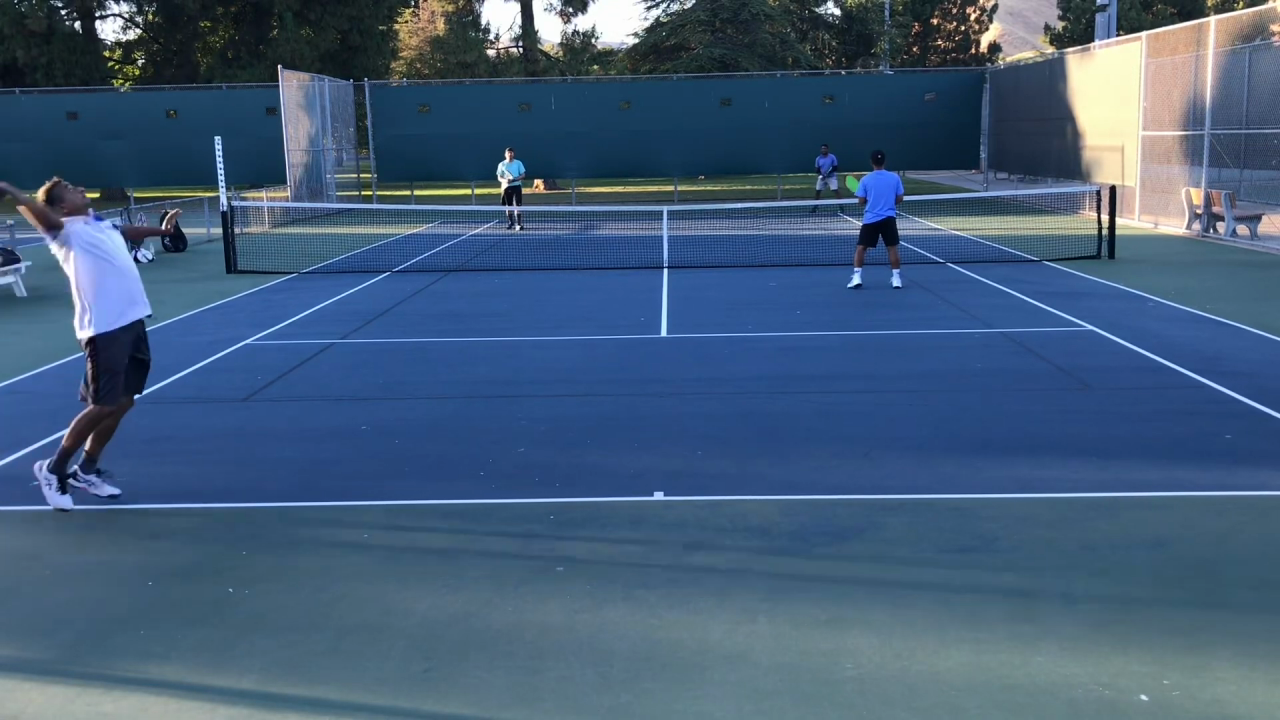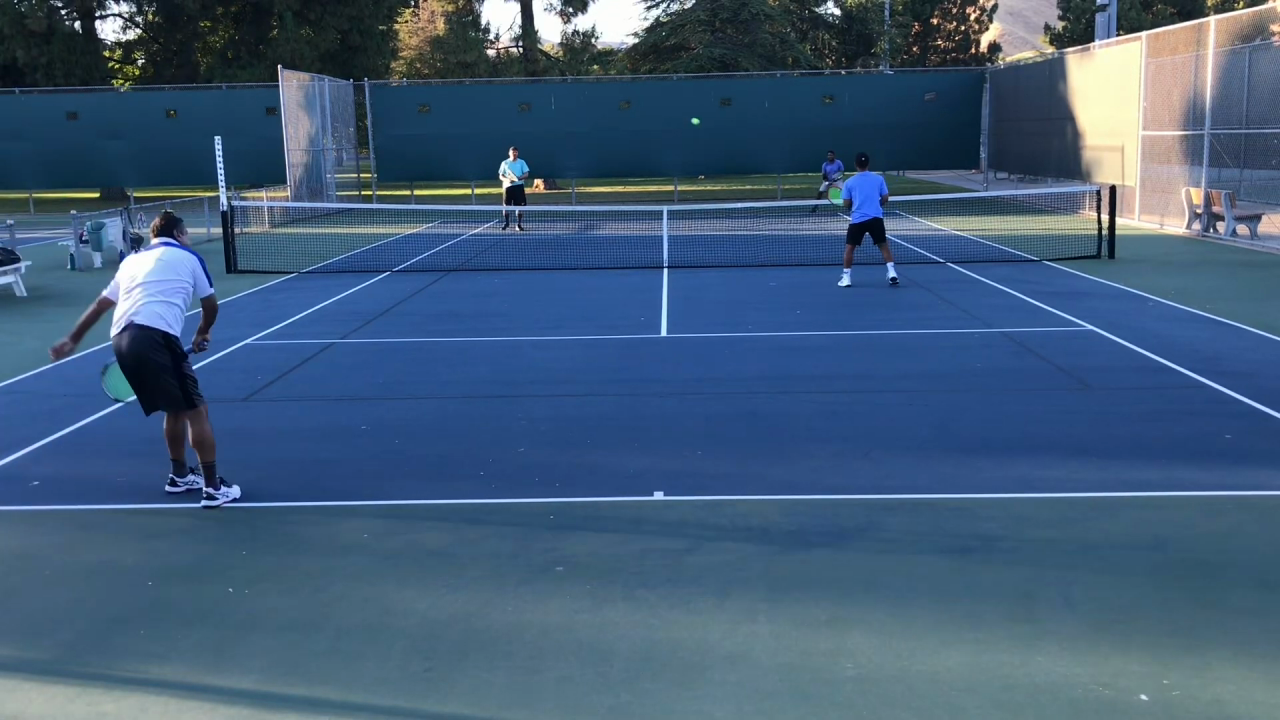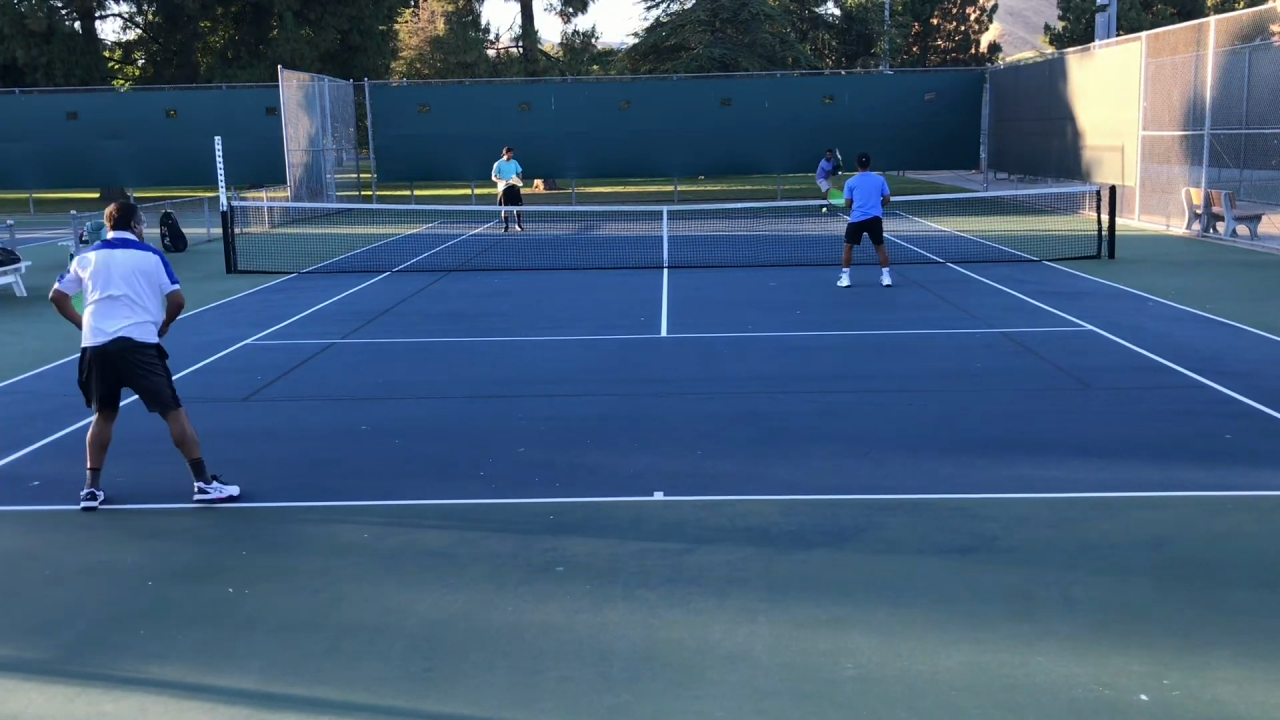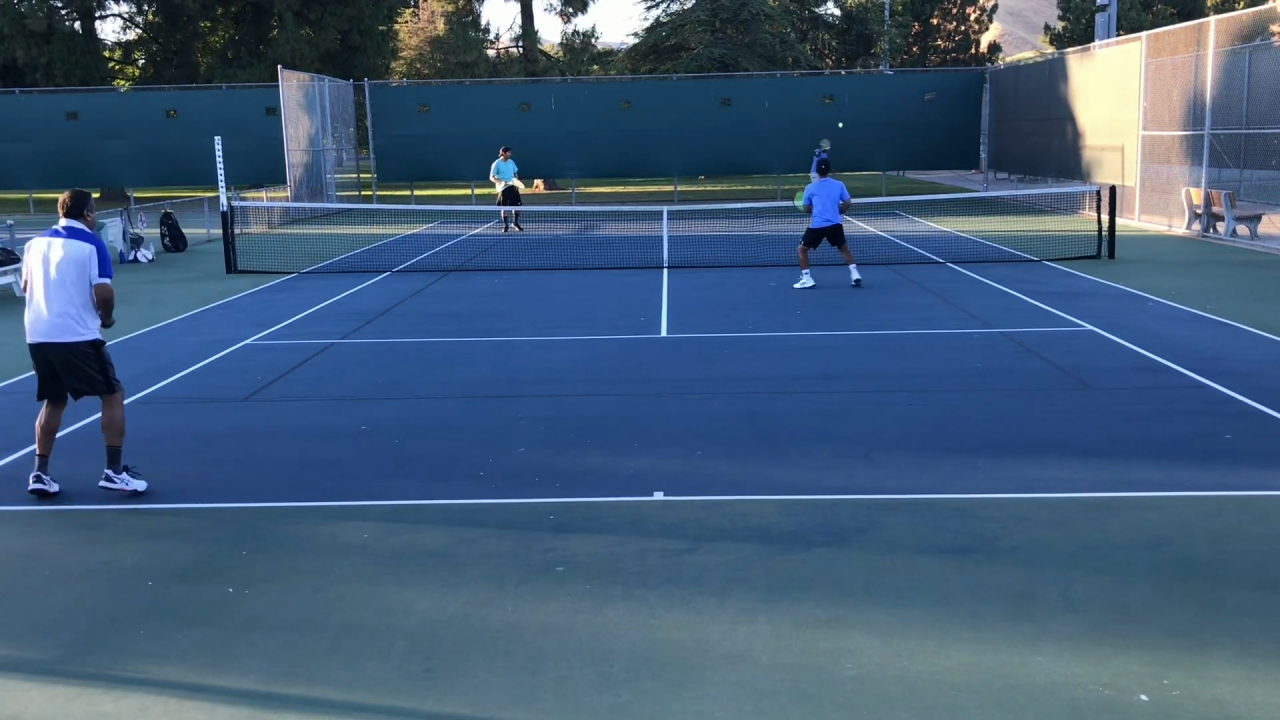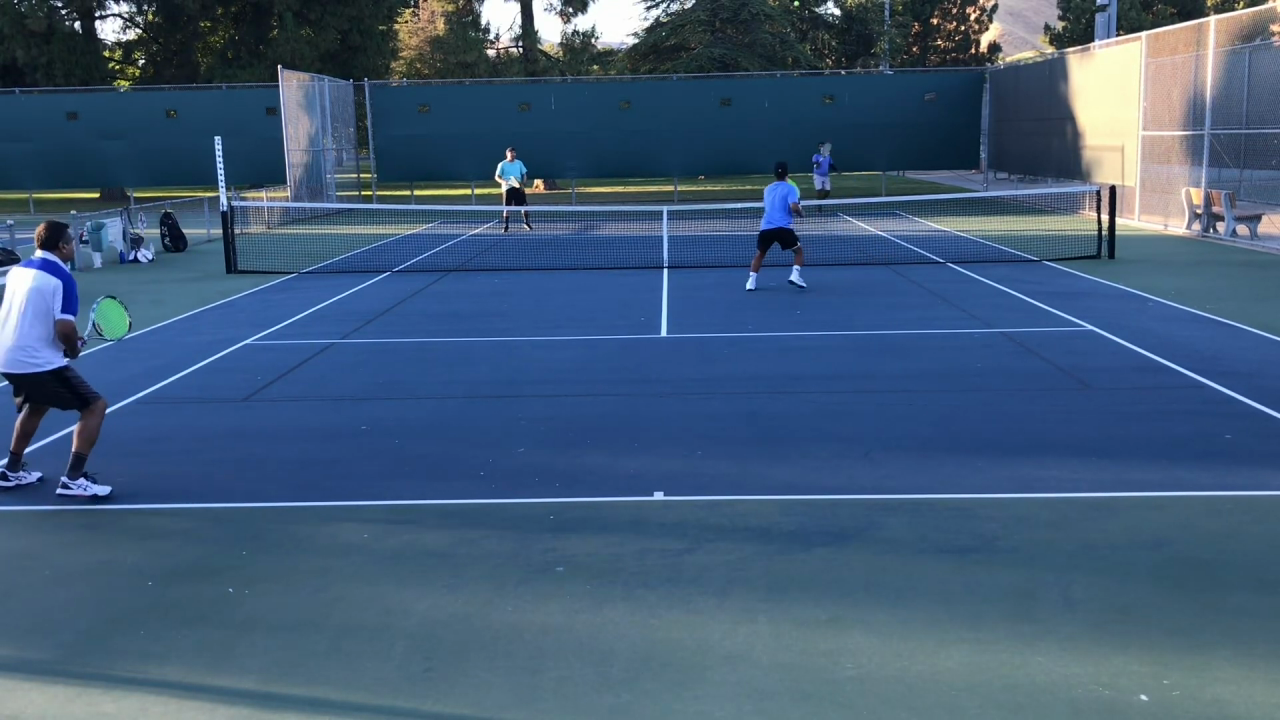
dt=0.5s
person 1, frame 1
left shoulder: (94, 223)
right shoulder: (65, 230)
left elbow: (124, 233)
right elbow: (46, 220)
left wrist: (160, 230)
left hip: (130, 324)
right hip: (105, 331)
left knee: (123, 401)
right knee: (104, 405)
left ankle: (87, 469)
right ankle: (54, 468)
person 1, frame 2
left shoulder: (131, 262)
right shoulder: (187, 258)
left elbow: (100, 305)
right elbow: (211, 305)
left wrist: (72, 339)
right wrist: (203, 335)
left hip: (121, 340)
right hip: (156, 336)
left knee: (176, 408)
right knee: (194, 409)
left ankle: (180, 474)
right ankle: (213, 487)
person 1, frame 3
left shoulder: (86, 258)
right shoulder: (152, 256)
left elbow: (56, 296)
right elbow: (176, 301)
left wrist: (81, 322)
right wrist: (161, 326)
left hip: (95, 346)
right hip: (138, 344)
left knee: (104, 414)
right knee: (173, 412)
left ankle: (92, 488)
right ankle: (204, 483)
person 1, frame 4
left shoulder: (36, 244)
right shoulder: (93, 246)
left elbow: (27, 289)
right elbow: (104, 295)
right wrist: (107, 317)
left hip: (38, 336)
right hip: (78, 337)
left knee: (53, 402)
right knee: (113, 397)
left ankle: (40, 474)
right ankle: (114, 471)
person 1, frame 5
right shoulder: (62, 279)
right elbow: (65, 329)
left wrist: (67, 341)
right wrist: (73, 348)
right hip: (38, 362)
left knee: (37, 404)
right knee: (95, 406)
right ankle: (74, 478)
